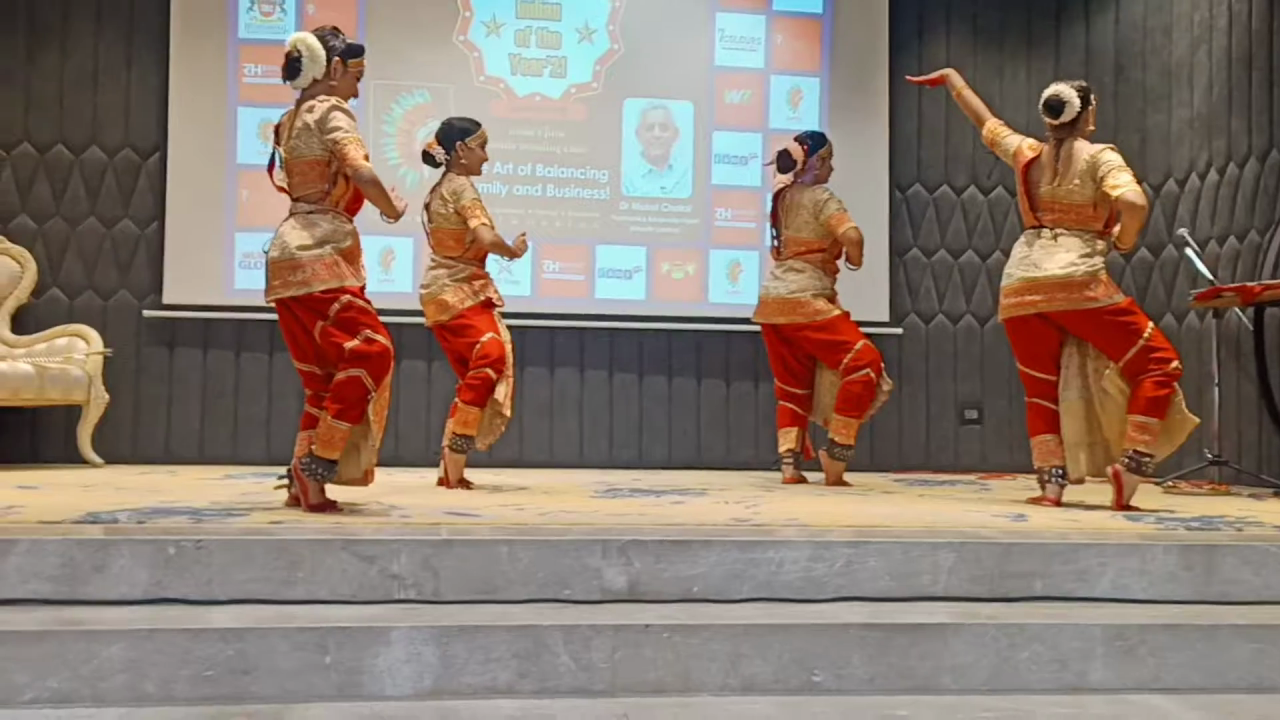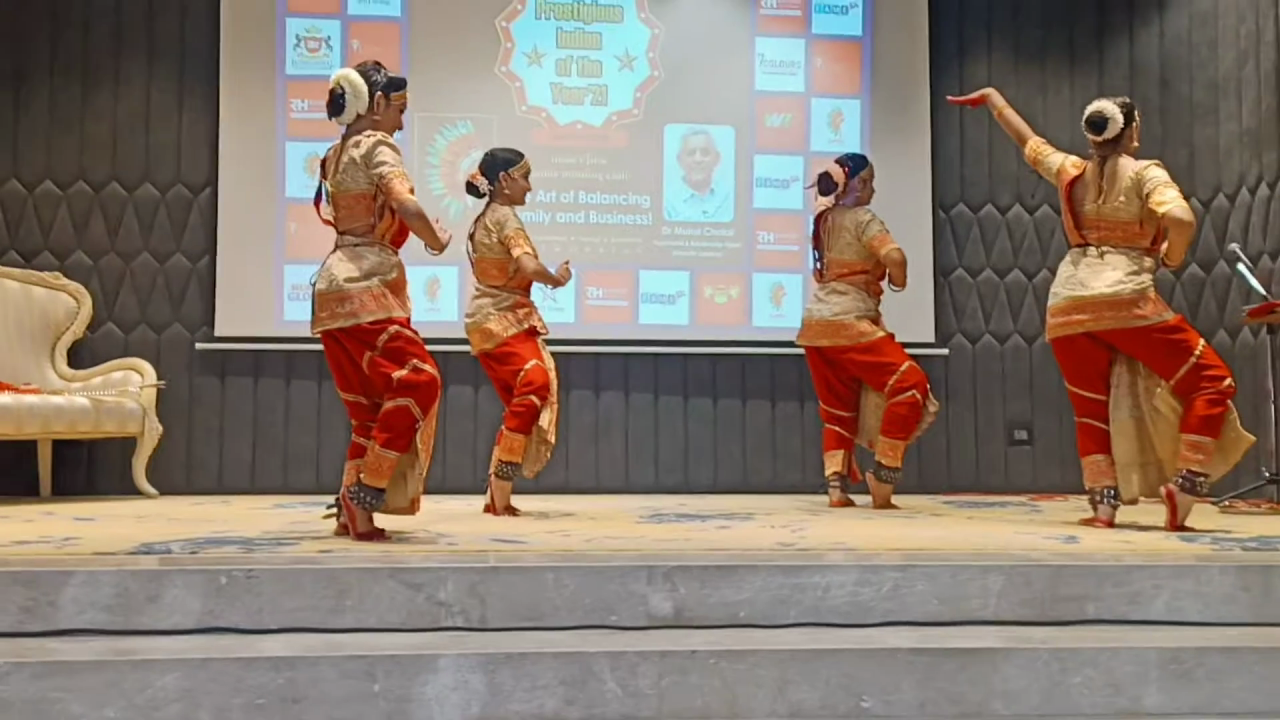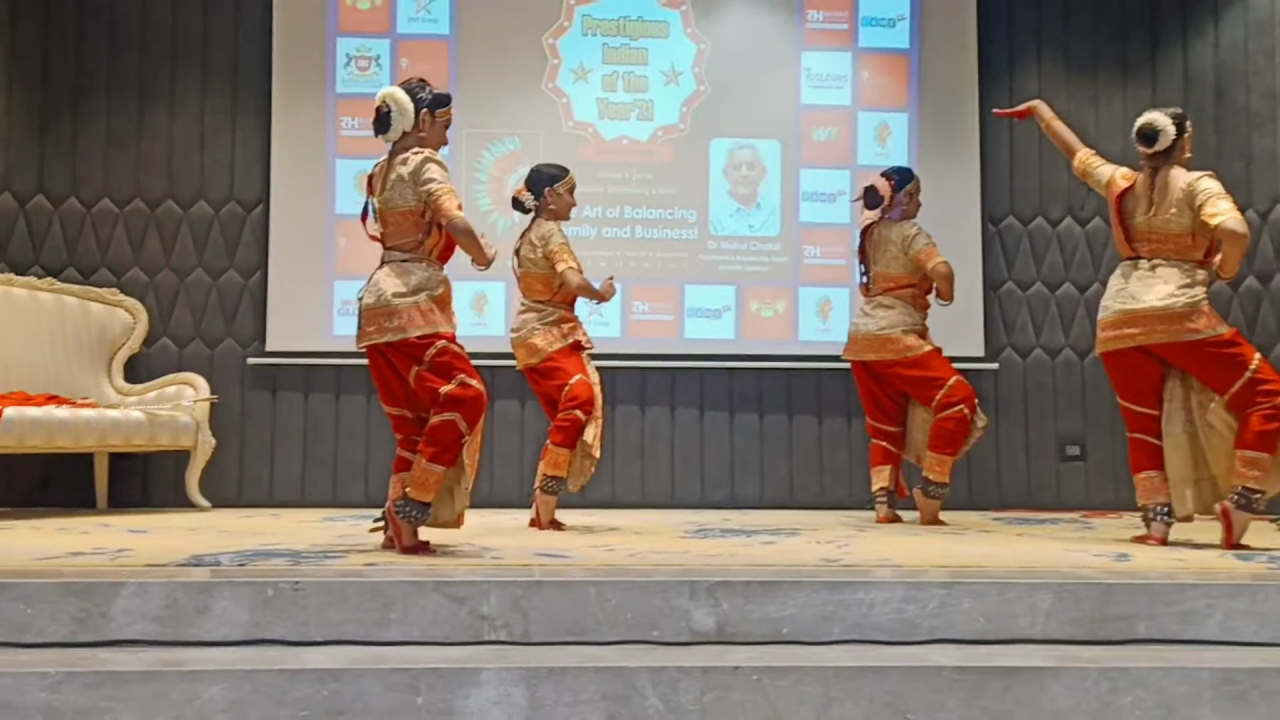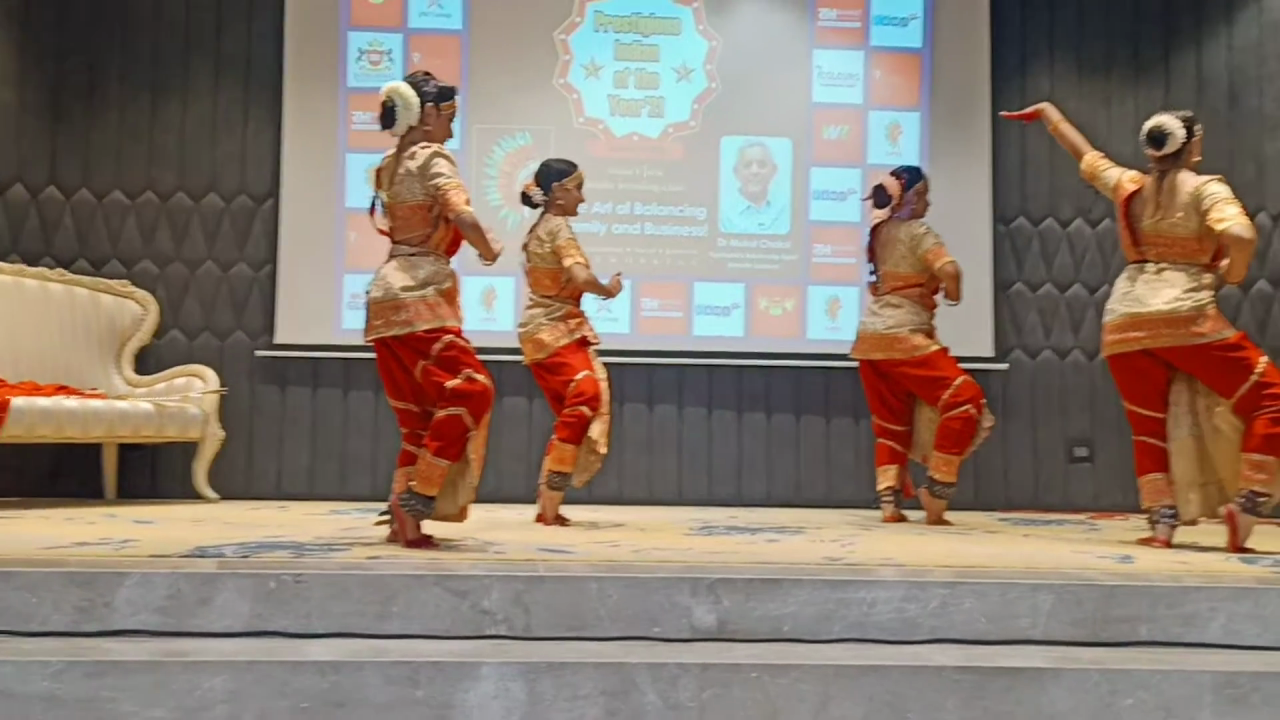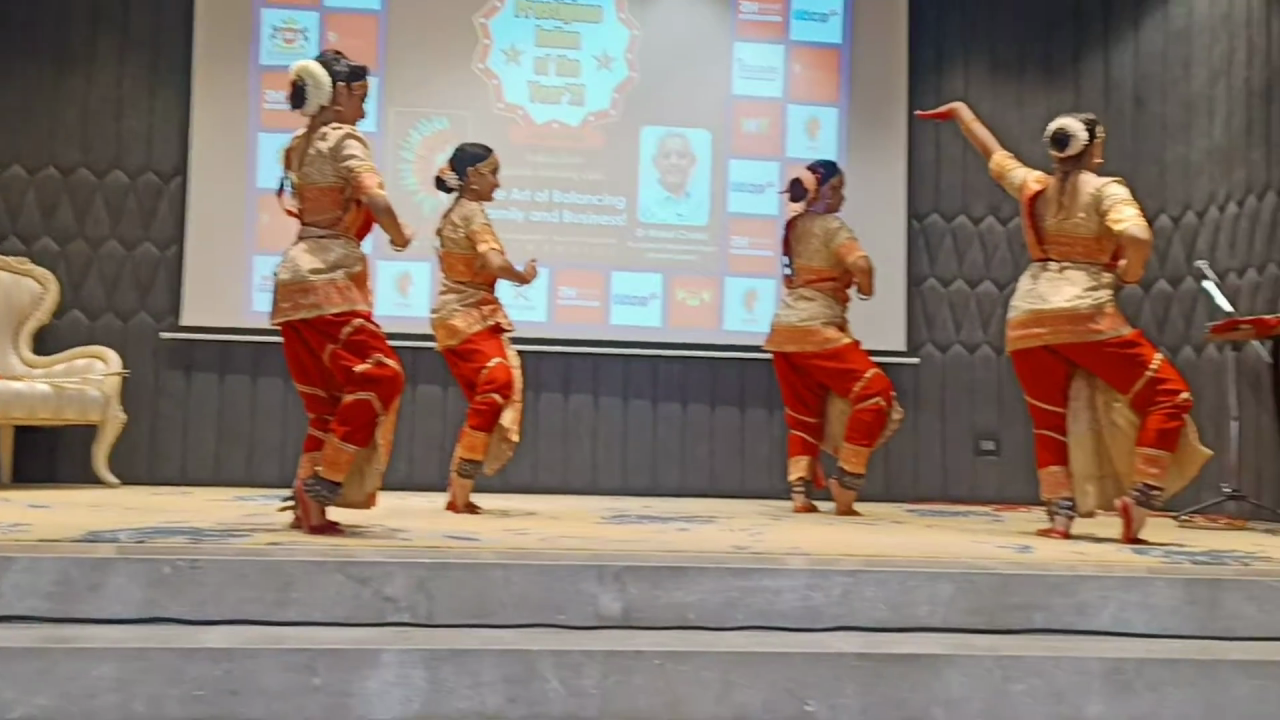
dt=0.3s
person 1, frame 1
left shoulder: (292, 118)
right shoulder: (331, 111)
right elbow: (360, 171)
right wrist: (392, 208)
left hip: (291, 255)
right hip: (319, 256)
left knee: (326, 374)
right knee: (370, 354)
left ankle: (303, 480)
right ankle: (315, 466)
person 1, frame 2
left shoulder: (337, 153)
right shoulder: (377, 145)
right elbow: (406, 206)
right wrist: (437, 240)
left hip: (337, 286)
right hip: (365, 287)
left knee: (372, 404)
right knee: (417, 383)
left ankle: (352, 508)
right ankle: (364, 495)
person 1, frame 3
left shoulder: (383, 170)
right shoulder: (424, 163)
right elbow: (454, 221)
right wrist: (483, 256)
left hip: (382, 302)
right hip: (411, 303)
left knee: (415, 419)
right knee: (463, 397)
left ankle: (397, 521)
right ankle: (409, 508)
person 1, frame 4
left shoulder: (390, 164)
right shoulder: (432, 157)
right elbow: (462, 217)
right wrist: (489, 251)
left hip: (389, 295)
right hip: (419, 296)
left knee: (421, 412)
right knee: (469, 392)
left ankle: (403, 513)
right ankle: (414, 502)
person 1, frame 5
left shoulder: (300, 145)
right shoulder: (345, 139)
right elbow: (376, 201)
right wrist: (400, 236)
left hip: (296, 278)
right hip: (328, 279)
left knee: (328, 398)
right knee: (379, 377)
left ankle: (308, 500)
right ankle: (319, 488)
person 2, frame 1
left shoulder: (1025, 153)
right shoulder: (1100, 157)
left elbow: (984, 120)
right elbow: (1134, 203)
left wrist: (951, 77)
right wrist: (1124, 240)
left hip: (1020, 287)
right hip: (1078, 283)
left knee: (1041, 390)
right knee: (1159, 365)
left ankle: (1051, 483)
right ankle: (1130, 464)
person 2, frame 2
left shoulder: (1069, 171)
right shoulder: (1145, 173)
left elbow: (1026, 138)
right elbow: (1181, 219)
left wrist: (991, 96)
right wrist: (1172, 257)
left hip: (1067, 305)
right hip: (1126, 300)
left knee: (1091, 409)
right knee: (1212, 383)
left ankle: (1103, 504)
right ankle: (1184, 485)
person 2, frame 3
left shoulder: (1119, 183)
right shoulder: (1198, 185)
left elbow: (1076, 151)
right elbow: (1235, 232)
left wrist: (1039, 109)
right wrist: (1226, 269)
left hip: (1117, 319)
right hip: (1179, 315)
left knee: (1143, 425)
left ankle: (1156, 521)
right ankle: (1239, 502)
person 2, frame 4
left shoulder: (1127, 185)
right shoulder: (1206, 188)
left elbow: (1084, 153)
right elbow: (1241, 237)
left wrist: (1047, 111)
right wrist: (1233, 274)
left hip: (1123, 322)
right hip: (1184, 318)
left knee: (1149, 428)
left ankle: (1161, 524)
person 2, frame 5
left shoulder: (1032, 186)
right shoulder: (1106, 190)
left elbow: (991, 151)
right elbow: (1138, 237)
left wrist: (958, 110)
right wrist: (1129, 274)
left hip: (1027, 318)
right hip: (1085, 315)
left knee: (1049, 422)
right knee: (1169, 397)
left ankle: (1060, 516)
right ankle: (1139, 497)
person 3, frame 1
left shoulder: (439, 189)
right shoulder: (461, 186)
right elbow: (487, 238)
right wrist: (514, 251)
left hip: (445, 292)
right hip: (458, 292)
left knee: (476, 373)
right knee: (490, 358)
left ankle: (451, 467)
right ankle: (454, 464)
person 3, frame 2
left shoulder: (483, 219)
right shoulder: (504, 216)
right elbow: (530, 268)
right wrist: (558, 279)
left hip: (490, 321)
right hip: (503, 321)
left knee: (521, 401)
right knee: (534, 386)
left ankle: (498, 493)
right ankle: (501, 491)
person 3, frame 3
left shoulder: (529, 234)
right shoulder: (550, 232)
right elbow: (575, 282)
right wrist: (602, 294)
left hip: (535, 335)
right hip: (548, 336)
left knee: (568, 414)
right knee: (580, 400)
left ankle: (542, 507)
right ankle: (545, 507)
person 3, frame 4
left shoulder: (538, 229)
right shoulder: (558, 227)
right elbow: (582, 277)
right wrist: (609, 290)
left hip: (543, 331)
right hip: (555, 331)
left knee: (573, 410)
right knee: (586, 395)
left ankle: (549, 502)
right ankle: (551, 500)
person 3, frame 5
left shoulder: (452, 214)
right shoulder: (473, 212)
right elbow: (496, 263)
right wrist: (523, 277)
left hip: (457, 317)
right hip: (469, 318)
left knee: (487, 395)
right knee: (498, 383)
left ankle: (459, 490)
right ankle: (460, 490)
person 4, frame 1
left shoulder: (783, 197)
right shoulder: (821, 197)
right elbow: (852, 236)
right wrist: (855, 259)
left hip: (772, 300)
right hip: (806, 300)
left knee: (792, 385)
right knee: (865, 363)
left ankle: (790, 465)
right ankle: (835, 458)
person 4, frame 2
left shoulder: (825, 219)
right shoulder: (862, 219)
right elbow: (894, 257)
right wrist: (898, 280)
left hip: (816, 321)
right hip: (850, 322)
left knee: (838, 408)
right knee: (911, 385)
left ankle: (836, 488)
right ankle: (882, 481)
person 4, frame 3
left shoulder: (871, 233)
right shoulder: (909, 232)
right elbow: (942, 271)
right wrist: (945, 294)
left hip: (862, 337)
right hip: (896, 337)
left knee: (884, 423)
right knee: (958, 400)
left ankle: (884, 504)
right ankle: (930, 496)
person 4, frame 4
left shoulder: (880, 231)
right shoulder: (917, 231)
right elbow: (949, 270)
right wrist: (953, 294)
left hip: (870, 336)
right hip: (904, 336)
left knee: (891, 422)
right knee: (965, 399)
left ankle: (889, 503)
right ankle: (936, 496)
person 4, frame 5
left shoulder: (796, 226)
right shoulder: (832, 226)
right elbow: (862, 264)
right wrist: (866, 288)
left hip: (784, 329)
right hip: (817, 329)
left knee: (804, 414)
right knee: (876, 392)
left ankle: (800, 493)
right ankle: (846, 487)
